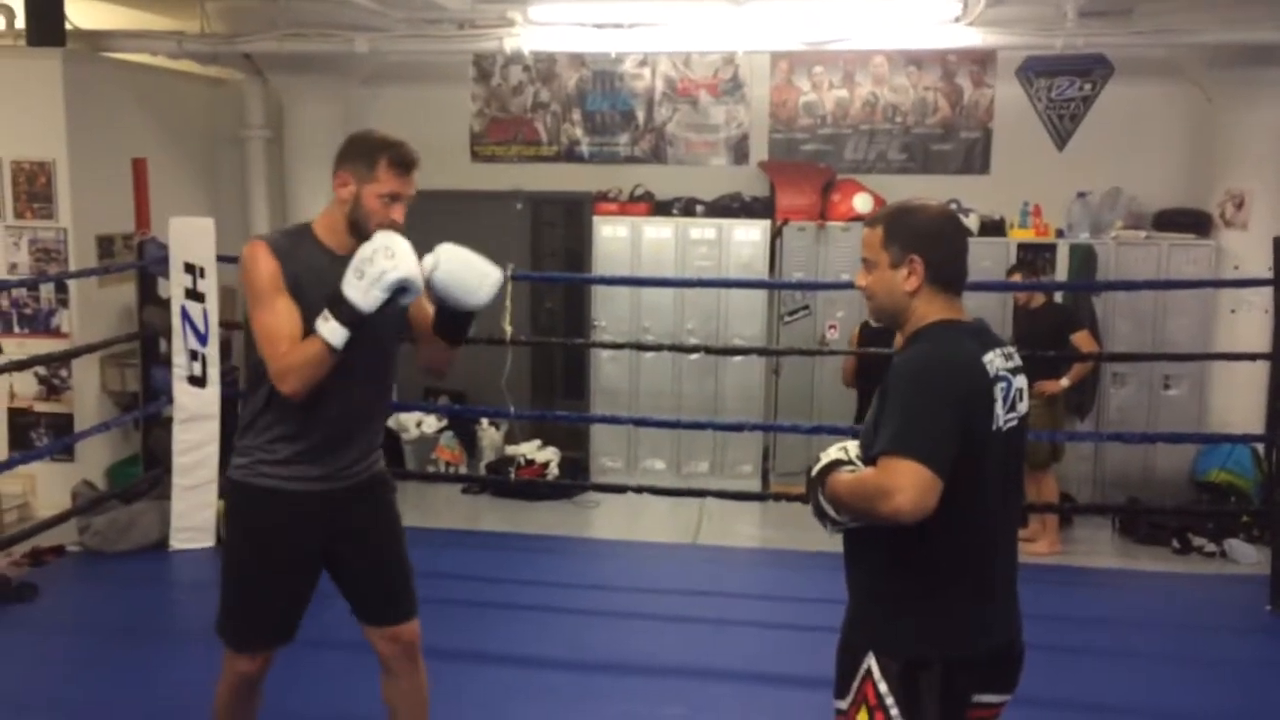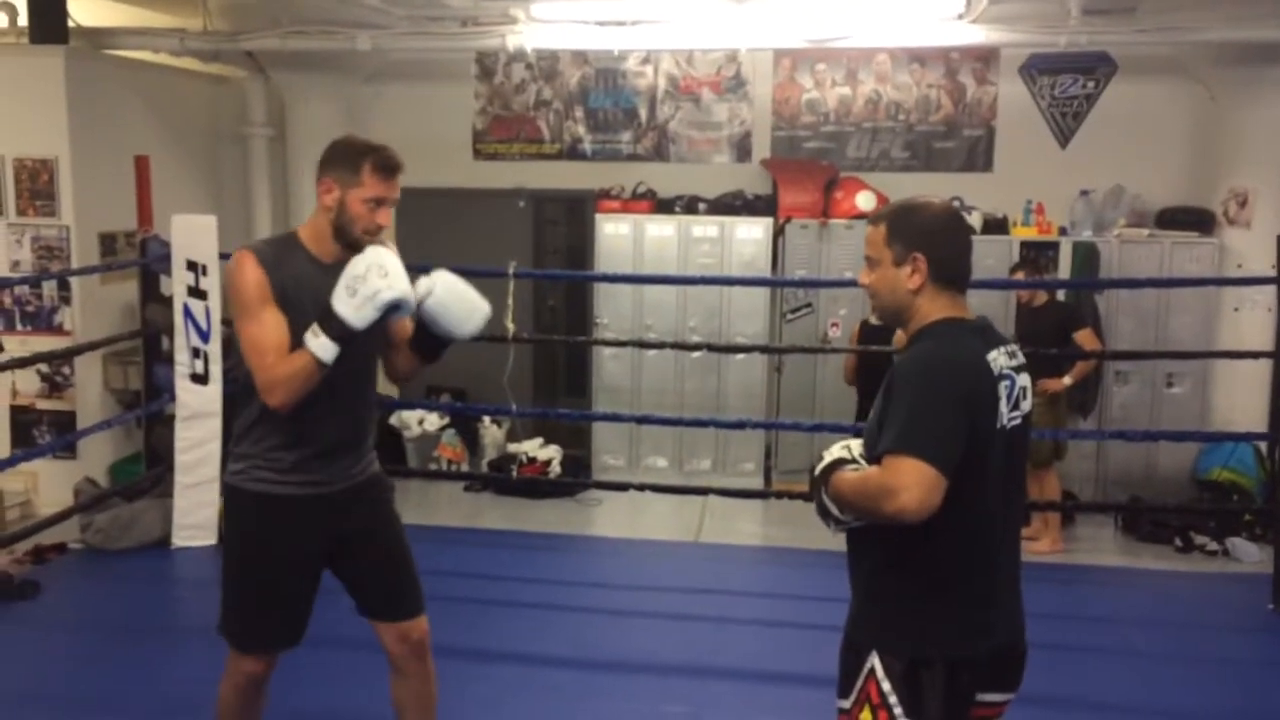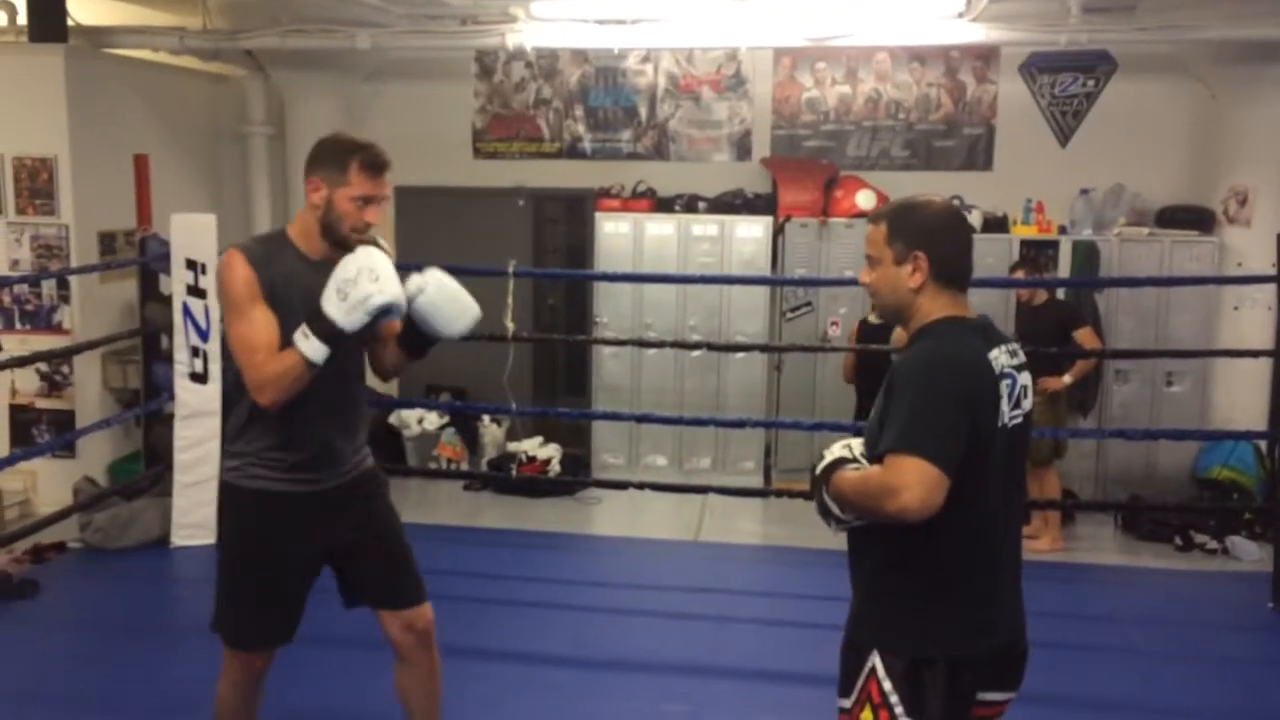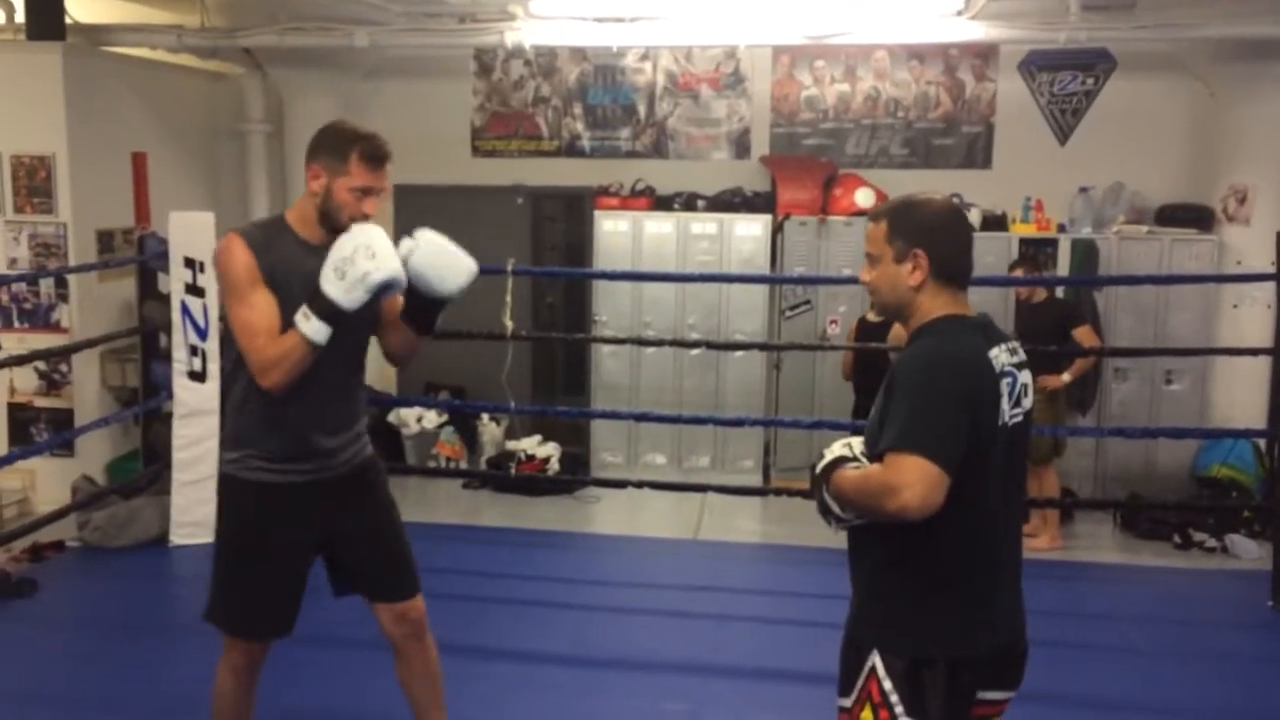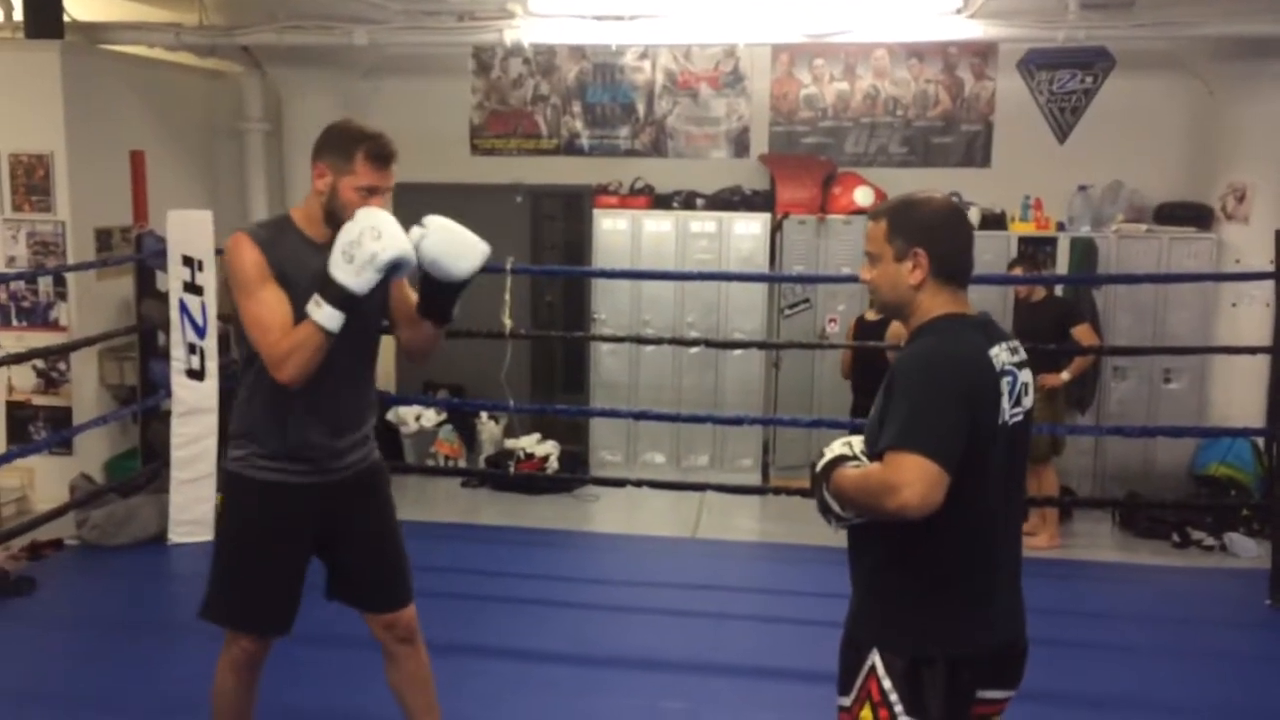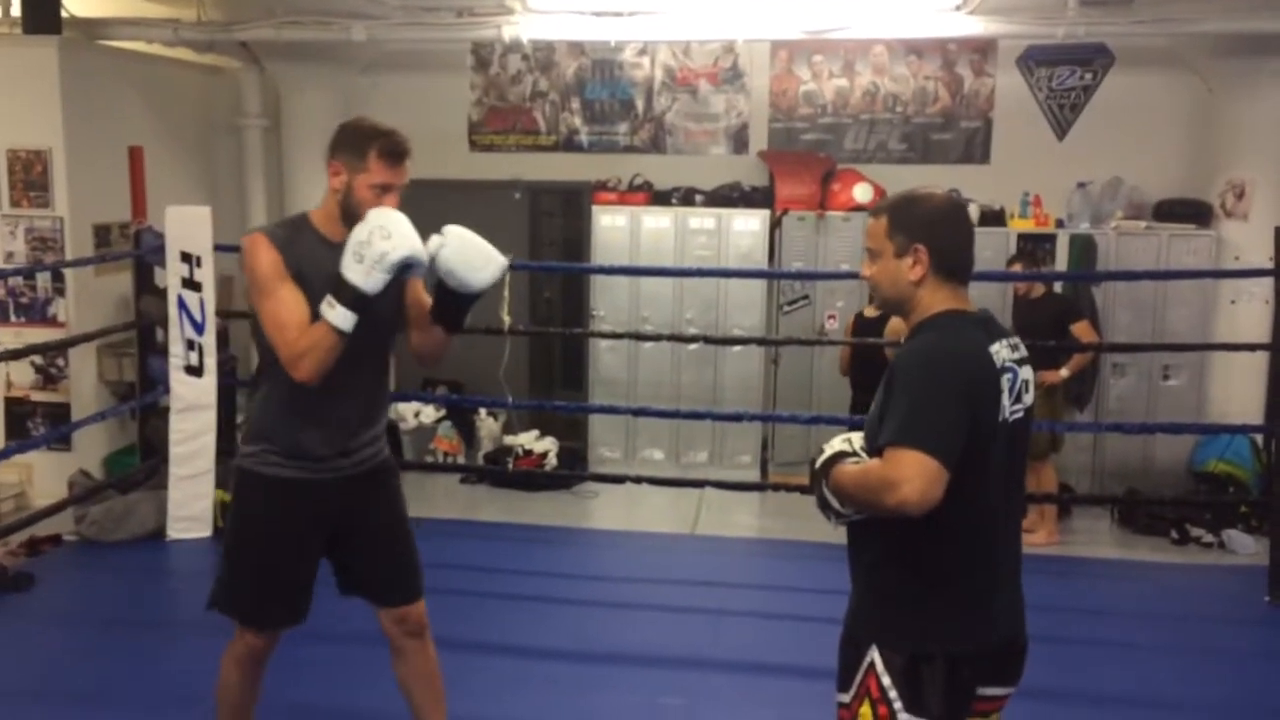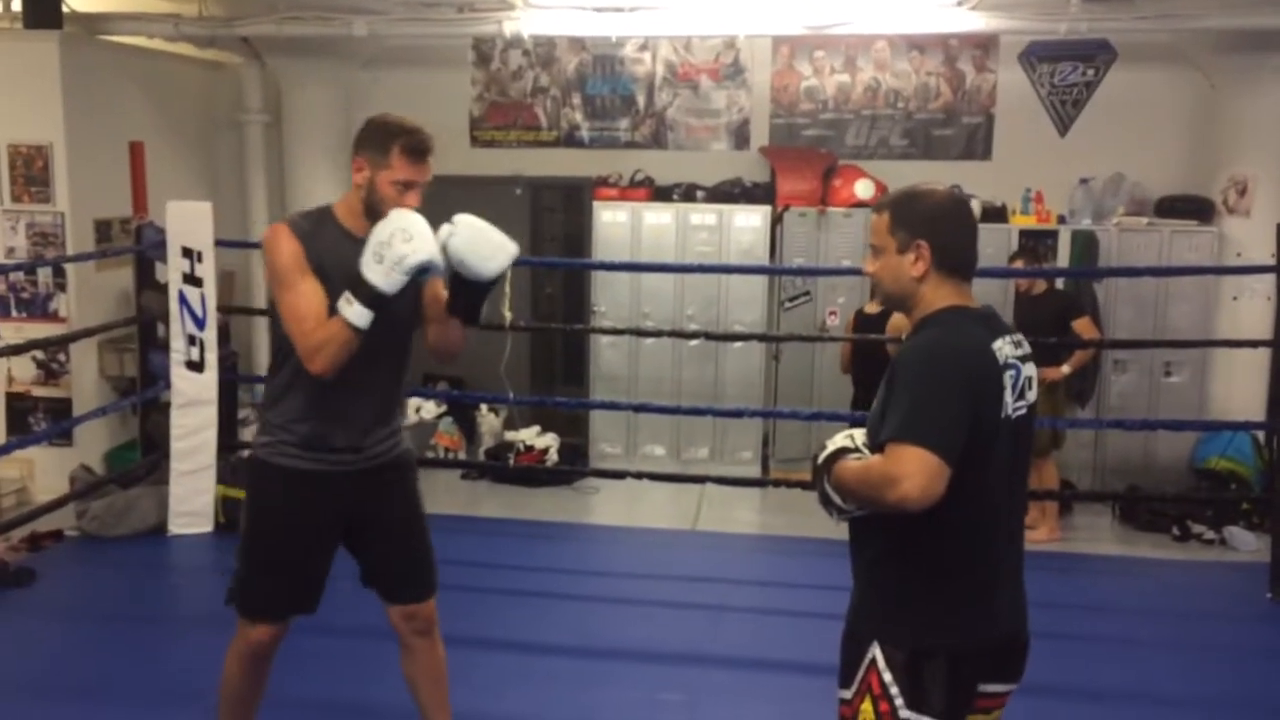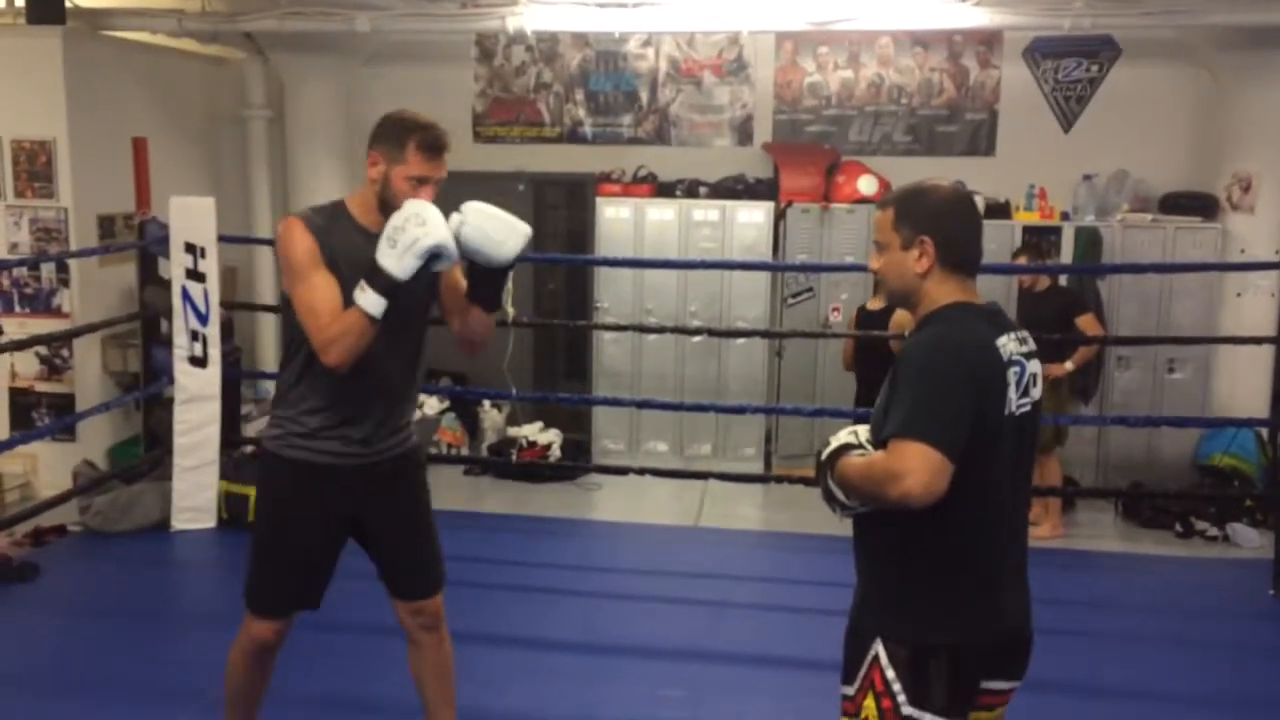
dt=0.1s
person 1, frame 1
left shoulder: (393, 258)
right shoulder: (270, 257)
left elbow: (435, 360)
right elbow: (289, 377)
left wrist: (456, 312)
right wrist: (352, 305)
left hip: (358, 481)
right hip: (272, 488)
left knee: (401, 641)
right knee: (248, 659)
person 1, frame 2
left shoulder: (380, 269)
right shoulder: (257, 267)
left elbow: (401, 369)
right elbow: (278, 389)
left wrist: (436, 329)
right wrist: (341, 320)
left hip: (354, 483)
right hip: (269, 494)
left knee: (410, 639)
right knee: (252, 661)
person 1, frame 3
left shoulder: (365, 262)
right shoulder: (246, 266)
left elbow: (385, 365)
right elbow: (266, 388)
left wrist: (421, 329)
right wrist: (331, 321)
left hip: (349, 478)
right hip: (264, 489)
left knee: (415, 626)
right knee: (249, 655)
person 1, frame 4
left shoulder: (365, 250)
right shoulder: (245, 251)
left elbow: (397, 350)
right elbow: (270, 371)
left wrist: (423, 299)
right wrist: (331, 300)
left hip: (349, 467)
right hip: (264, 479)
left knee: (408, 618)
right knee: (246, 646)
person 1, frame 5
left shoulder: (378, 244)
right shoulder: (253, 249)
left elbow: (417, 346)
right elbow: (287, 365)
left wrist: (441, 287)
right wrist: (343, 286)
left hip: (353, 470)
right hip: (268, 478)
left knee: (399, 626)
right knee: (246, 641)
person 1, frame 6
left shoulder: (390, 244)
right shoulder: (270, 248)
left elbow: (426, 349)
right elbow: (303, 364)
left wrist: (456, 294)
right wrist: (354, 286)
left hip: (364, 467)
right hip: (279, 474)
left knee: (409, 622)
right knee: (254, 638)
person 1, frame 7
left shoulder: (413, 239)
right shoulder: (292, 240)
left elbow: (447, 347)
right elbow: (319, 356)
left wrist: (473, 286)
right wrist: (373, 284)
left hip: (379, 461)
right hip: (294, 466)
left knee: (418, 617)
right knee: (260, 630)
person 1, frame 8
left shoulder: (427, 235)
right shoulder: (305, 234)
left elbow: (472, 337)
right elbow: (334, 349)
left wrist: (488, 272)
right wrist: (387, 272)
left hip: (390, 456)
right hip: (305, 459)
left knee: (425, 614)
right knee: (265, 627)
person 2, frame 1
left shoulder: (927, 367)
right shoulder: (992, 352)
left elbow: (902, 496)
left wrist: (833, 483)
right wrist: (866, 469)
left hip: (914, 641)
person 2, frame 2
left shoulder: (931, 365)
right shoulder: (995, 350)
left elbow: (908, 495)
left wrist: (836, 481)
right wrist: (870, 467)
left hip: (917, 640)
person 2, frame 3
left shoulder: (932, 364)
right shoulder: (996, 348)
left elbow: (909, 494)
left wrist: (838, 481)
right wrist: (873, 464)
left hip: (918, 639)
person 2, frame 4
left shoulder: (932, 362)
right shoulder: (996, 347)
left elbow: (909, 493)
left wrist: (838, 480)
right wrist: (872, 466)
left hip: (918, 638)
person 2, frame 5
left shoulder: (933, 360)
right shoulder: (997, 346)
left elbow: (909, 491)
left wrist: (838, 479)
right wrist: (872, 464)
left hip: (917, 637)
person 2, frame 6
left shoulder: (933, 357)
right shoulder: (998, 343)
left elbow: (909, 487)
left wrist: (837, 474)
right wrist: (870, 460)
left hip: (917, 633)
person 2, frame 7
left shoulder: (935, 353)
right shoulder: (1001, 339)
left elbow: (910, 484)
left wrist: (838, 471)
right wrist: (875, 457)
left hip: (918, 630)
person 2, frame 8
left shoulder: (939, 349)
right shoulder: (1007, 336)
left elbow: (913, 480)
left wrist: (842, 467)
right wrist: (877, 452)
left hip: (921, 625)
person 3, frame 1
left shoulder: (1059, 313)
right shoulder: (1020, 313)
left elbow: (1091, 352)
left wrist: (1064, 382)
left hip: (1044, 399)
left knee: (1043, 467)
right knee: (1027, 465)
left ankle: (1052, 537)
right ankle: (1035, 525)
person 3, frame 2
left shoulder: (1062, 311)
right shoulder: (1023, 311)
left elbow: (1094, 350)
left wrist: (1066, 380)
left hip: (1047, 397)
left knee: (1045, 465)
right knee: (1029, 463)
left ankle: (1054, 536)
right ankle: (1037, 524)
person 3, frame 3
left shoulder: (1062, 310)
right shoulder: (1023, 310)
left elbow: (1094, 349)
left wrist: (1066, 379)
left hip: (1047, 396)
left knee: (1045, 463)
right knee: (1029, 462)
left ankle: (1054, 534)
right ankle: (1037, 522)
person 3, frame 4
left shoulder: (1061, 308)
right shoulder: (1022, 308)
left elbow: (1093, 347)
left wrist: (1065, 377)
left hip: (1046, 393)
left knee: (1044, 461)
right knee: (1028, 460)
left ankle: (1052, 532)
right ankle: (1036, 520)
person 3, frame 5
left shoulder: (1060, 307)
right shoulder: (1021, 306)
left elbow: (1092, 346)
left wrist: (1064, 375)
left hip: (1045, 393)
left knee: (1043, 460)
right knee: (1027, 458)
left ankle: (1051, 531)
right ankle: (1035, 519)
person 3, frame 6
left shoulder: (1060, 304)
right shoulder: (1020, 303)
left elbow: (1091, 342)
left wrist: (1063, 372)
left hip: (1044, 389)
left knee: (1041, 457)
right knee: (1025, 455)
left ankle: (1050, 528)
right ankle: (1034, 515)
person 3, frame 7
left shoulder: (1061, 300)
right shoulder: (1021, 299)
left elbow: (1093, 338)
left wrist: (1065, 369)
left hip: (1046, 386)
left knee: (1043, 454)
right knee: (1027, 451)
left ankle: (1051, 525)
right ankle: (1035, 512)
person 3, frame 8
left shoulder: (1065, 297)
right shoulder: (1025, 296)
left elbow: (1096, 335)
left wrist: (1068, 365)
left hip: (1049, 382)
left knee: (1046, 450)
left ankle: (1054, 521)
right ankle: (1038, 509)
